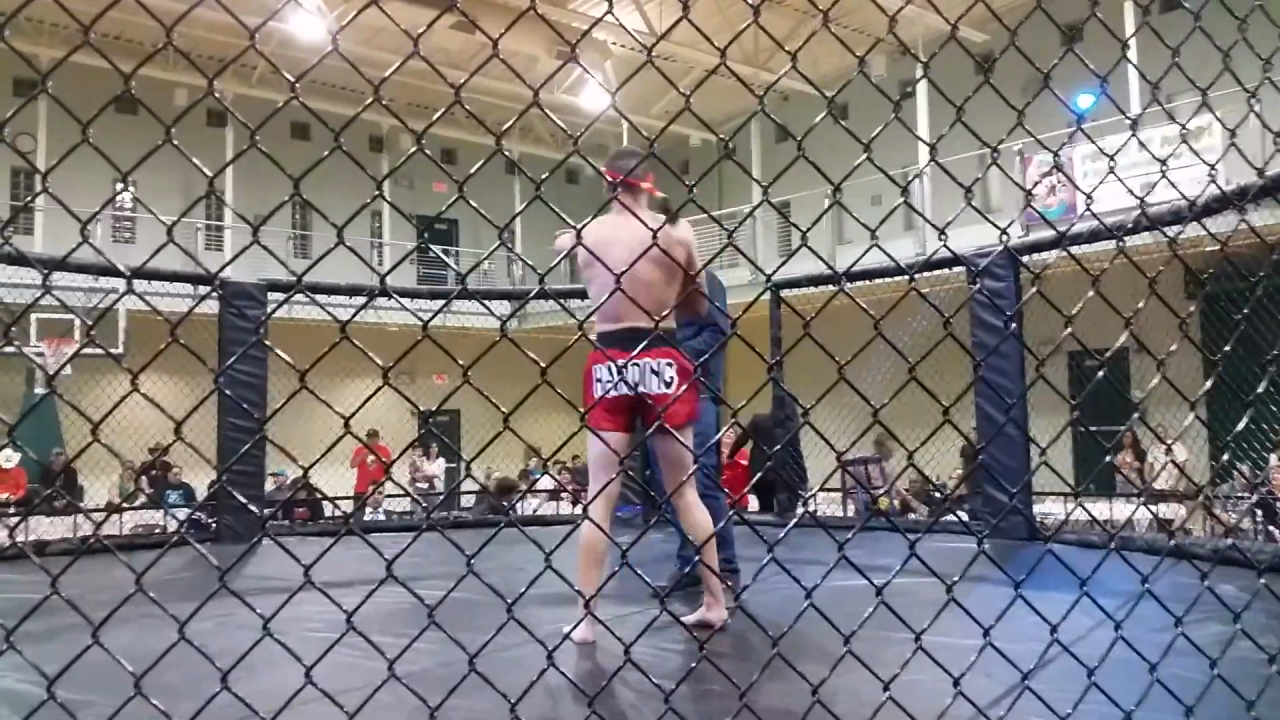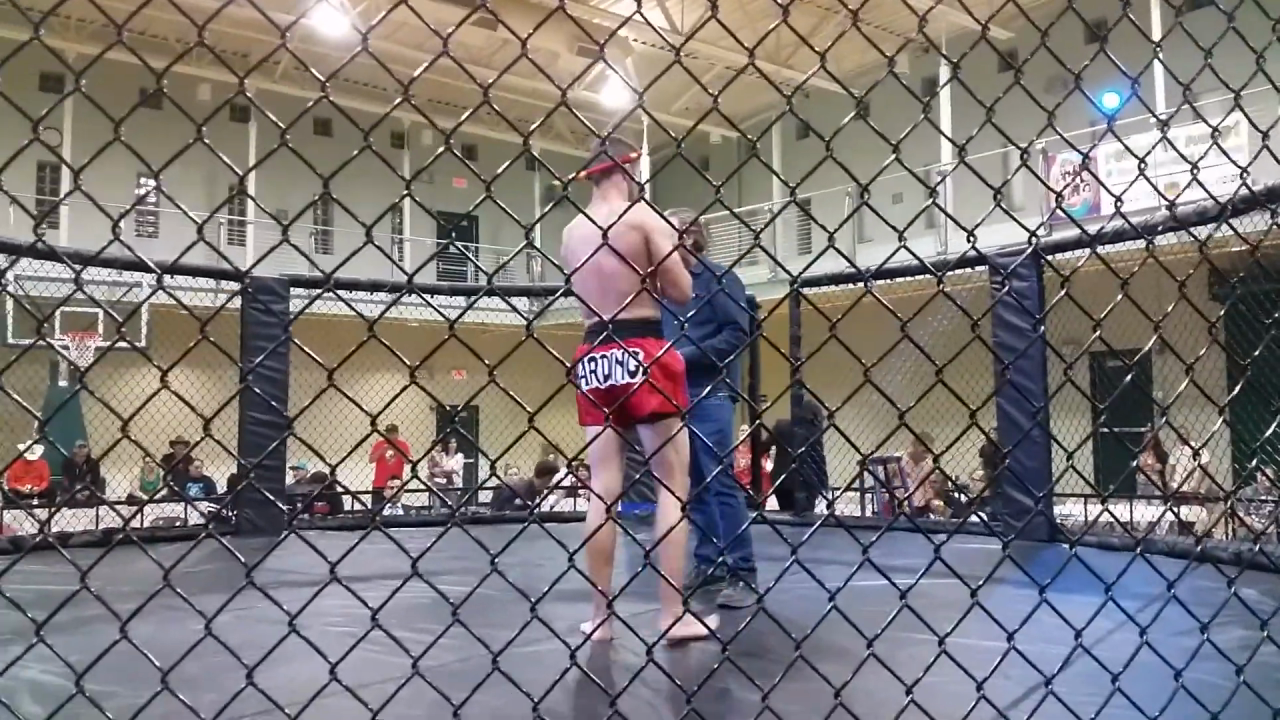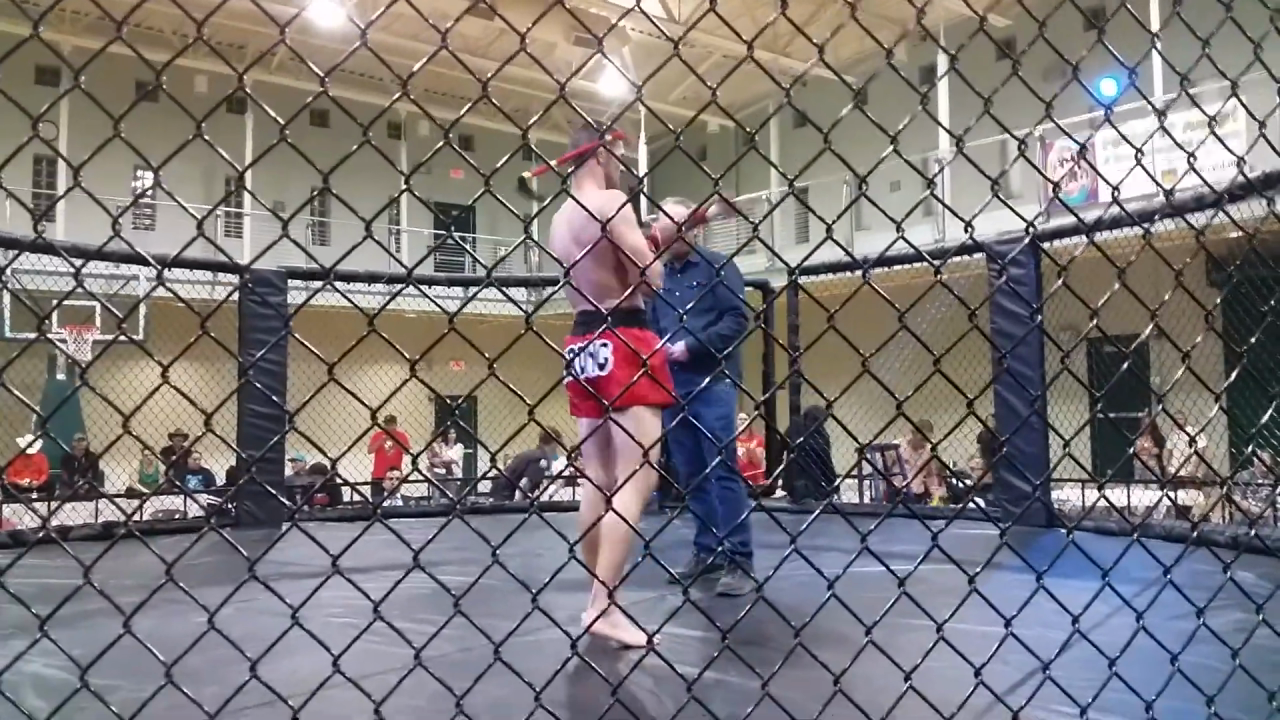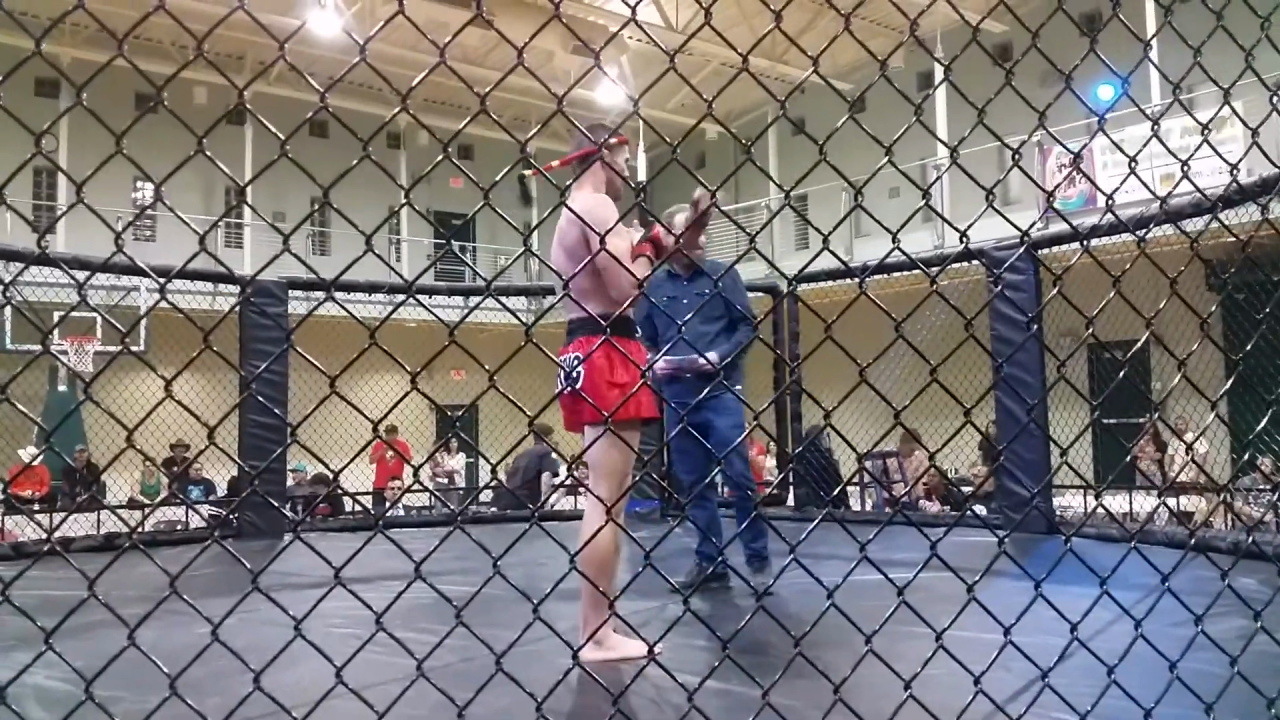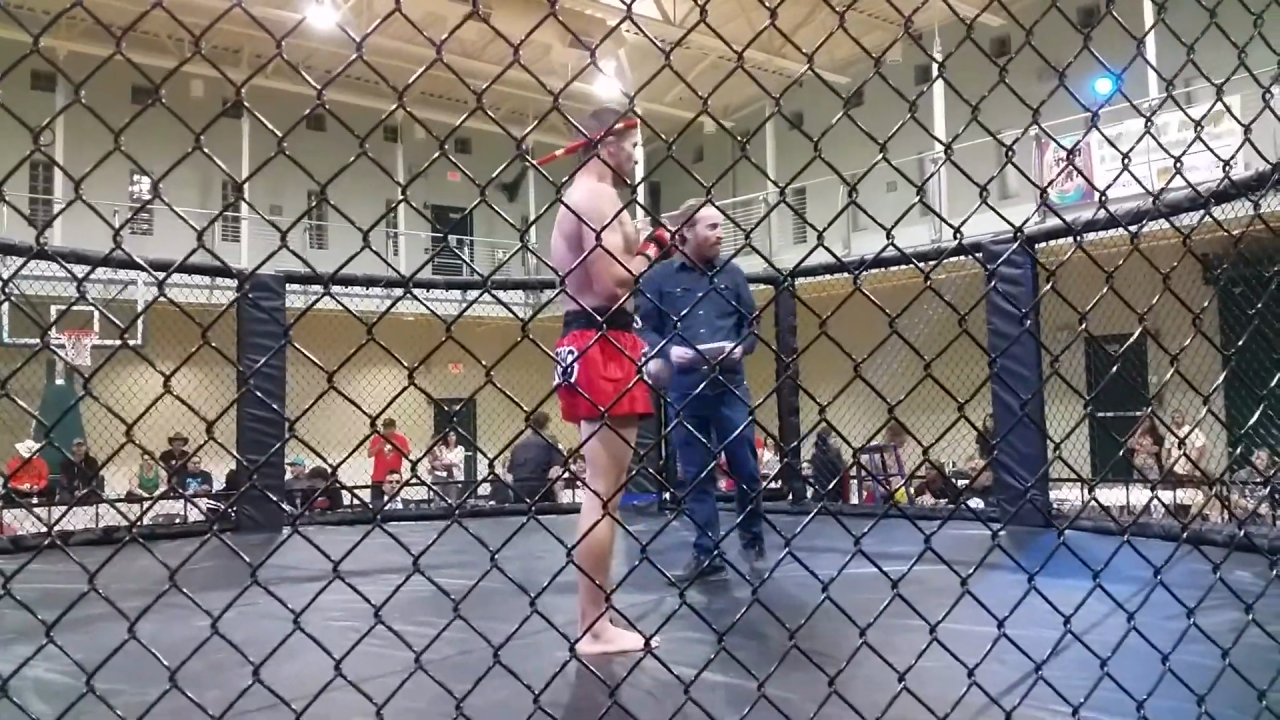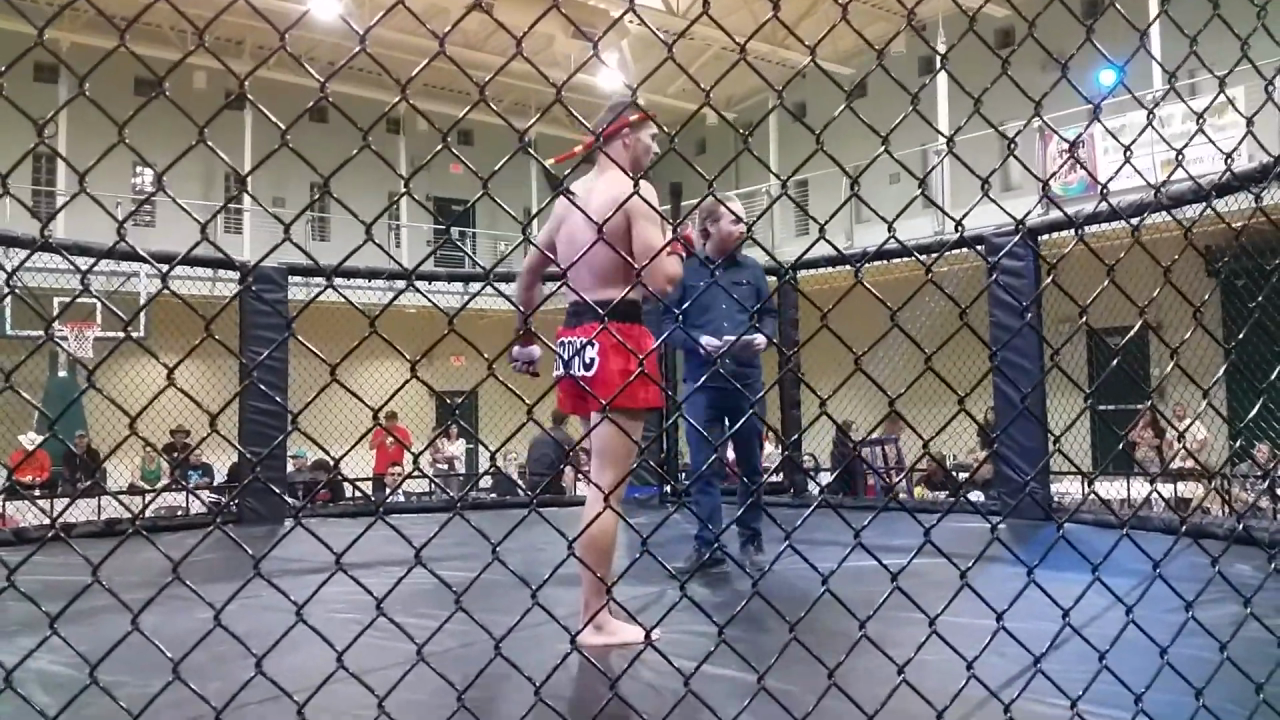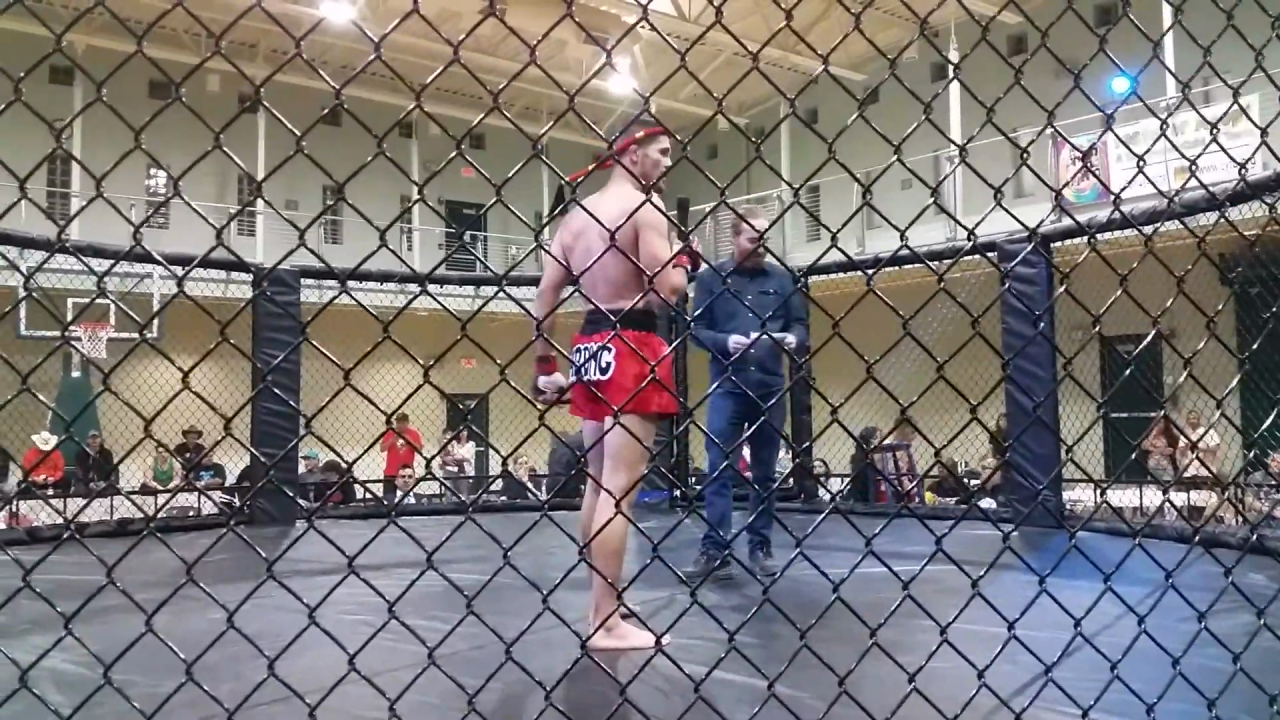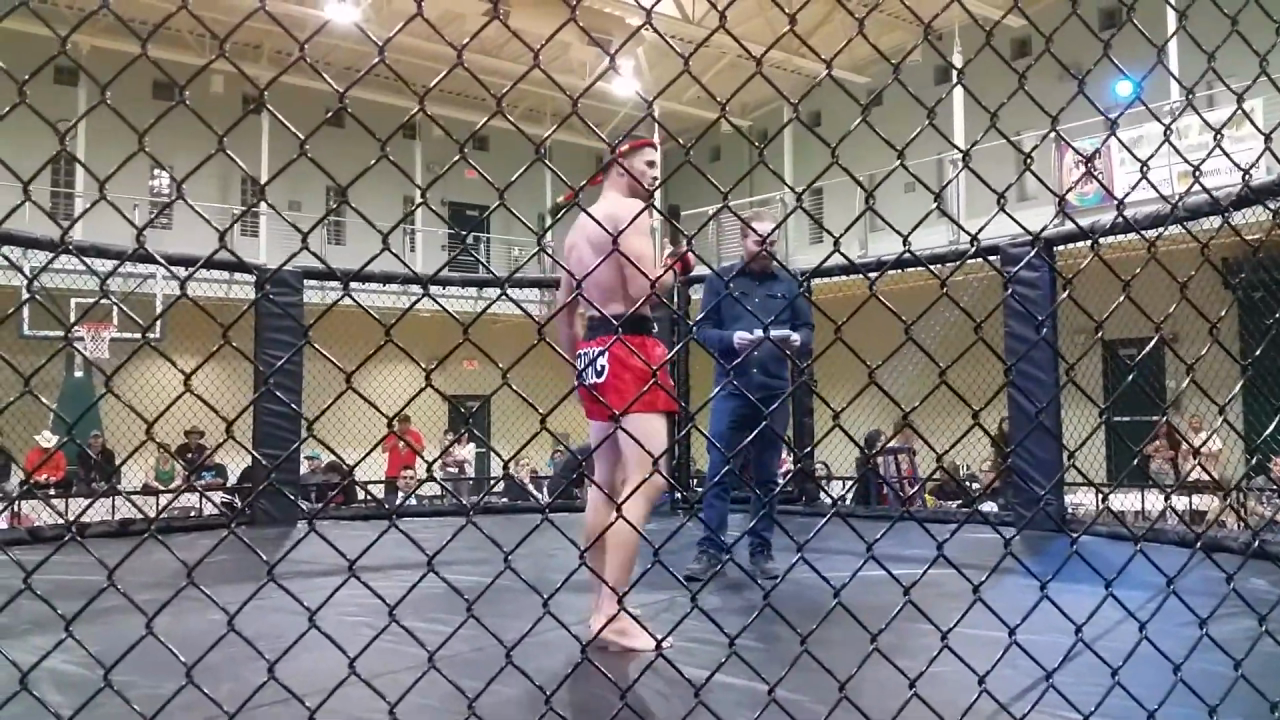
dt=0.3s
person 1, frame 1
left shoulder: (580, 236)
right shoulder: (677, 231)
left elbow: (561, 243)
right elbow: (698, 306)
left hip: (609, 364)
right hip: (663, 363)
left knee: (599, 496)
right knee: (683, 490)
left ankle: (586, 617)
right ankle: (714, 602)
person 1, frame 2
left shoulder: (572, 232)
right shoulder: (645, 217)
right elbow: (682, 293)
left hip: (594, 357)
right hip: (645, 353)
left knee: (603, 491)
right knee: (674, 487)
left ankle: (600, 615)
right ankle: (674, 611)
person 1, frame 3
left shoulder: (564, 214)
right shoulder: (611, 202)
right elbow: (650, 279)
left wrist: (682, 225)
right wrist: (652, 242)
left hip: (584, 345)
right hip: (622, 342)
left knee: (600, 482)
right knee: (637, 477)
left ankle: (599, 604)
right ankle: (603, 610)
person 1, frame 4
left shoulder: (574, 211)
right shoulder: (598, 207)
left elbow: (626, 267)
right elbow: (626, 289)
left wrist: (689, 226)
right wrist: (649, 249)
left hip: (582, 352)
right hip: (608, 355)
left knee: (600, 497)
right knee: (609, 500)
left ankle: (597, 623)
right ankle: (597, 633)
person 1, frame 5
left shoulder: (572, 198)
right shoulder: (601, 196)
right elbow: (609, 284)
right wrist: (650, 249)
left hip: (579, 343)
right hip: (604, 346)
left knee: (601, 491)
right knee: (606, 493)
left ankle: (594, 618)
right ankle: (595, 628)
person 1, frame 6
left shoulder: (571, 195)
right shoulder: (634, 191)
left elbow: (529, 270)
right elbow: (661, 281)
left wrist: (524, 335)
right wrist: (680, 246)
left hip: (574, 336)
right hip: (615, 339)
left knee: (600, 480)
right knee: (611, 484)
left ankle: (595, 608)
right ankle: (596, 620)
person 1, frame 7
left shoulder: (577, 213)
right shoulder: (646, 204)
left elbow: (545, 296)
right elbow: (666, 290)
left wrist: (546, 363)
right wrist: (686, 259)
left hip: (589, 346)
right hip: (629, 347)
left knee: (600, 480)
right knee: (622, 486)
left ankle: (602, 605)
right ankle: (606, 621)
person 1, frame 8
left shoulder: (578, 226)
right shoulder: (631, 209)
left elbow: (562, 313)
right elbow: (643, 290)
right wrist: (678, 265)
left hip: (594, 348)
right hip: (629, 351)
left knee: (606, 483)
right knee: (645, 481)
left ankle: (603, 606)
right ankle: (613, 613)
person 2, frame 1
left shoulder: (701, 282)
left elbow: (718, 332)
left hip: (695, 395)
left knee: (703, 482)
left ankle: (726, 571)
right ankle: (688, 563)
person 2, frame 2
left shoulder: (720, 280)
left elbow: (738, 334)
left wrist: (686, 356)
left hip: (711, 394)
left knee: (720, 481)
right knee: (692, 485)
left ankle: (742, 573)
right ankle: (708, 563)
person 2, frame 3
left shoulder: (719, 266)
right shoulder: (660, 277)
left elbow: (737, 319)
right elbow: (652, 328)
left wrist: (691, 347)
left hip: (715, 381)
right hip: (675, 386)
left knee: (723, 469)
right knee: (691, 474)
left ankle: (739, 561)
right ankle: (708, 552)
person 2, frame 4
left shoulder: (723, 276)
right shoulder: (654, 286)
left elbow: (748, 326)
right elbow: (643, 338)
left wrist: (719, 357)
right wrist: (653, 362)
left hip: (722, 392)
right hip: (677, 397)
left knee: (739, 477)
right knee: (693, 483)
left ankle: (758, 560)
right ankle: (709, 561)
person 2, frame 5
left shoulder: (732, 273)
right shoulder: (660, 277)
left elbow: (752, 323)
right elbow: (644, 330)
left wrist: (741, 346)
right wrist: (668, 351)
left hip: (730, 388)
right hip: (684, 392)
left knee: (745, 471)
right knee: (695, 475)
left ankle: (752, 545)
right ankle: (706, 554)
person 2, frame 6
left shoulder: (752, 270)
right shoulder: (683, 270)
left elbow: (770, 315)
right elbow: (667, 323)
left wrist: (764, 336)
right wrist: (696, 342)
left hip: (747, 381)
right hip: (701, 383)
left knee: (751, 466)
right knee: (704, 467)
left ankle: (751, 541)
right ankle: (707, 545)
person 2, frame 7
left shoulder: (781, 278)
right shoulder: (711, 278)
left elbow: (800, 323)
right elbow: (696, 329)
left wrist: (793, 340)
right wrist: (726, 342)
left hip: (770, 388)
right hip: (726, 387)
left knee: (765, 473)
right knee: (718, 468)
left ankle: (760, 547)
right ankle: (714, 550)
person 2, frame 8
left shoulder: (789, 283)
right shoulder: (719, 279)
left elbow: (807, 328)
right elbow: (702, 330)
left wrist: (798, 341)
right wrist: (731, 339)
left hip: (774, 391)
right hip: (730, 389)
left knee: (767, 476)
right knee: (719, 470)
left ankle: (761, 550)
right ankle: (711, 549)
